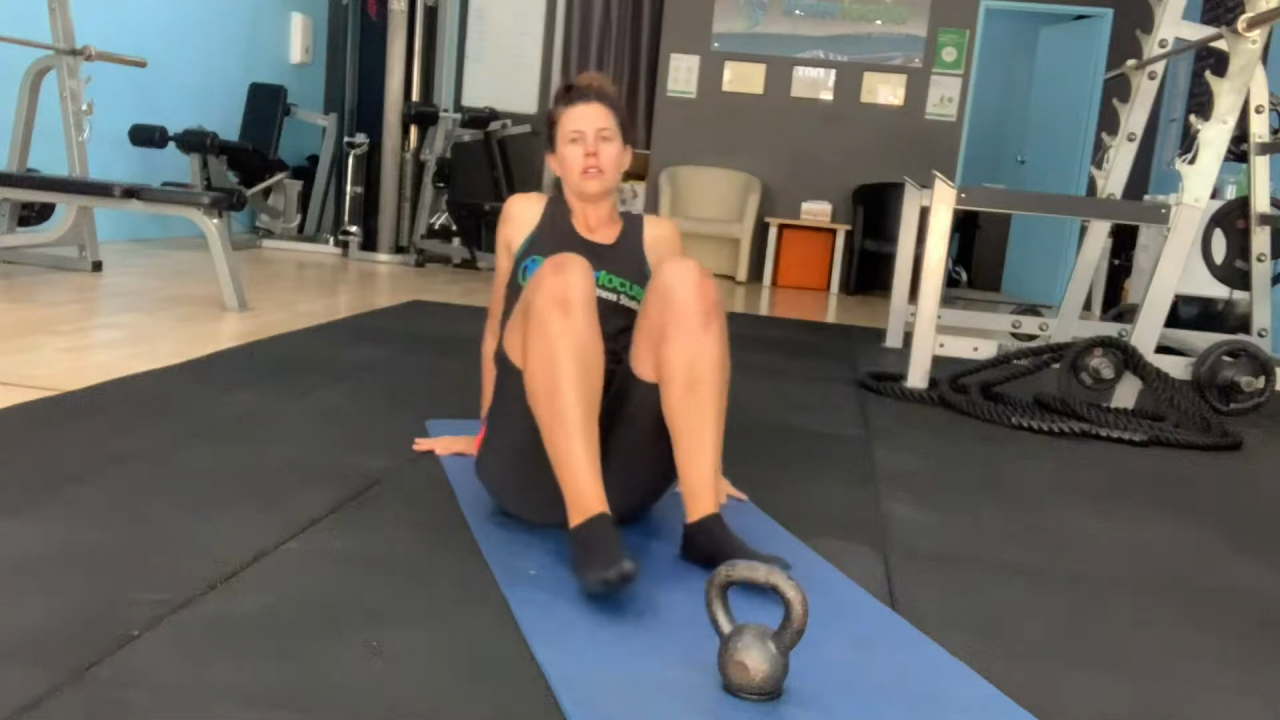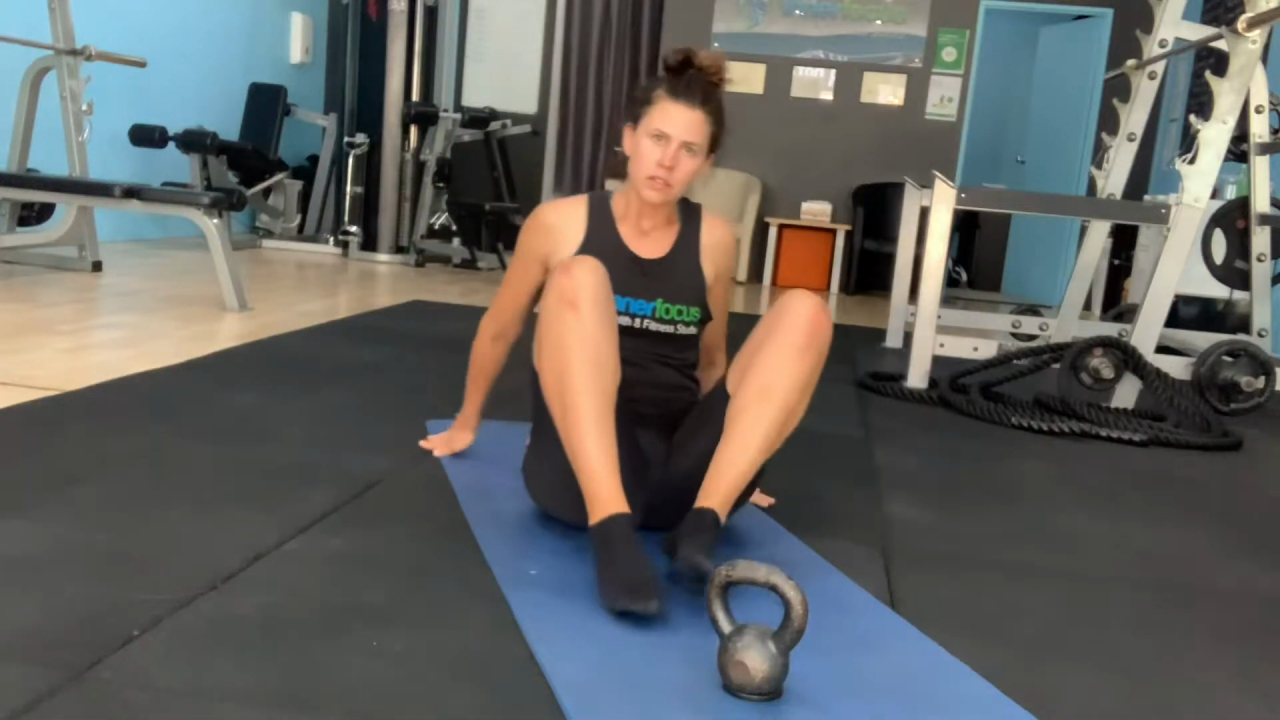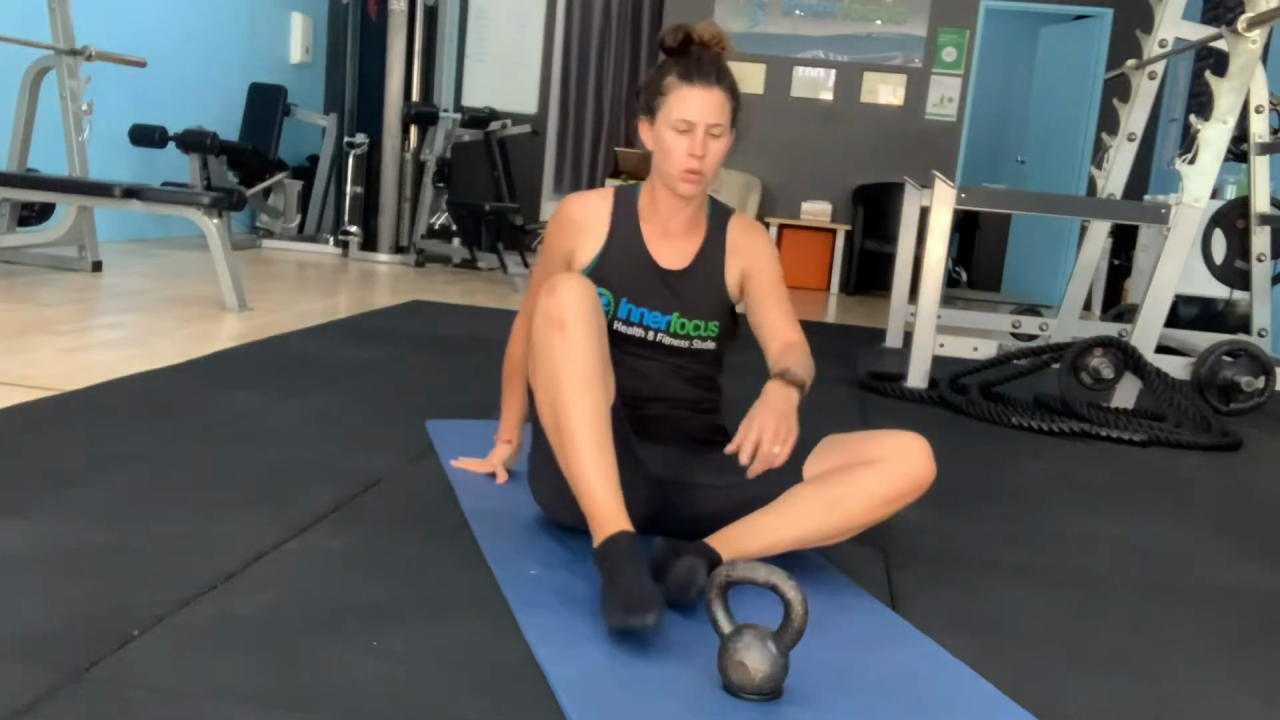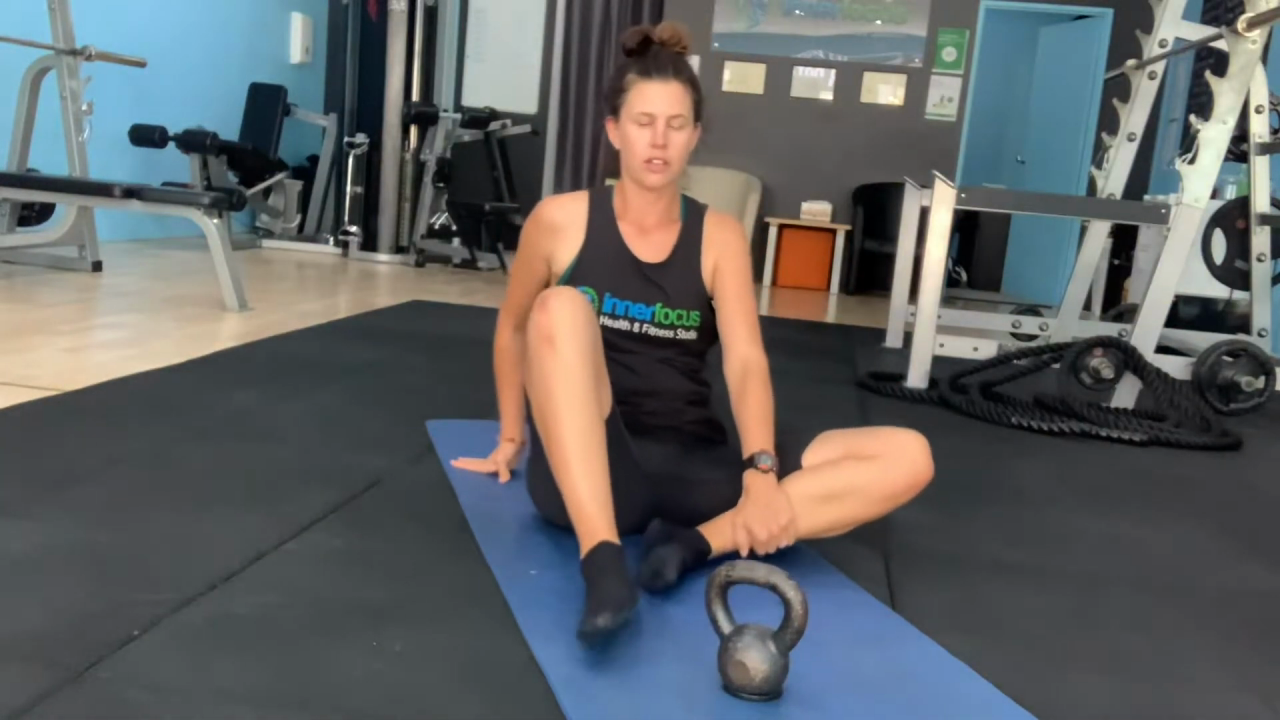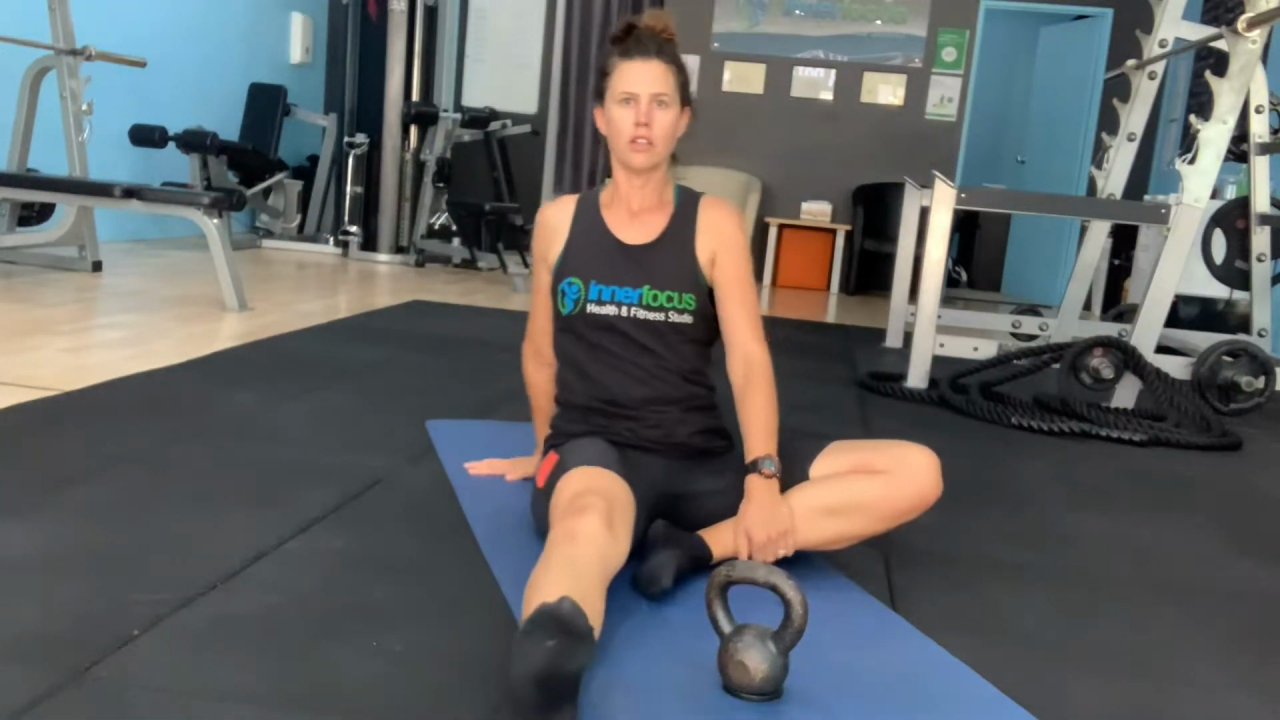
dt=1s
person 1, frame 1
left shoulder: (657, 236)
right shoulder: (524, 215)
left elbow: (693, 344)
left wrist: (707, 467)
right wrist: (486, 433)
left hip: (628, 468)
right hip: (533, 464)
left knee: (686, 280)
right knee: (565, 275)
left ankle: (704, 523)
right ankle: (589, 526)
person 1, frame 2
left shoulder: (714, 239)
right shoulder: (560, 223)
right elbow: (499, 329)
left wrist: (718, 454)
right wrist: (466, 423)
left hip: (680, 469)
right hip: (581, 469)
left knee: (804, 310)
right knee: (581, 276)
left ankle: (702, 522)
right ankle: (612, 527)
person 1, frame 3
left shoulder: (745, 241)
right shoulder: (585, 216)
left elbow: (789, 348)
right elbow: (530, 328)
left wrist: (783, 389)
right wrist: (507, 439)
left hip: (697, 474)
right hip: (588, 472)
left knee: (910, 460)
right knee: (567, 294)
left ankle: (706, 553)
right ankle: (616, 547)
person 1, frame 4
left shoulder: (720, 236)
right shoulder: (560, 221)
left elbow: (745, 361)
right elbow: (513, 328)
left wrist: (761, 474)
right wrist: (512, 439)
left hip: (691, 467)
right hip: (587, 470)
left knee: (907, 458)
right knee: (561, 308)
left ankle: (701, 539)
right ankle: (602, 560)
person 1, frame 5
left shoulder: (715, 222)
right shoulder: (559, 221)
left elbow: (748, 355)
left wrist: (762, 478)
right wrist: (544, 448)
left hip: (699, 456)
right hip: (594, 446)
left knee: (916, 474)
right knee: (590, 520)
left ankle: (700, 545)
right ankle: (549, 660)
